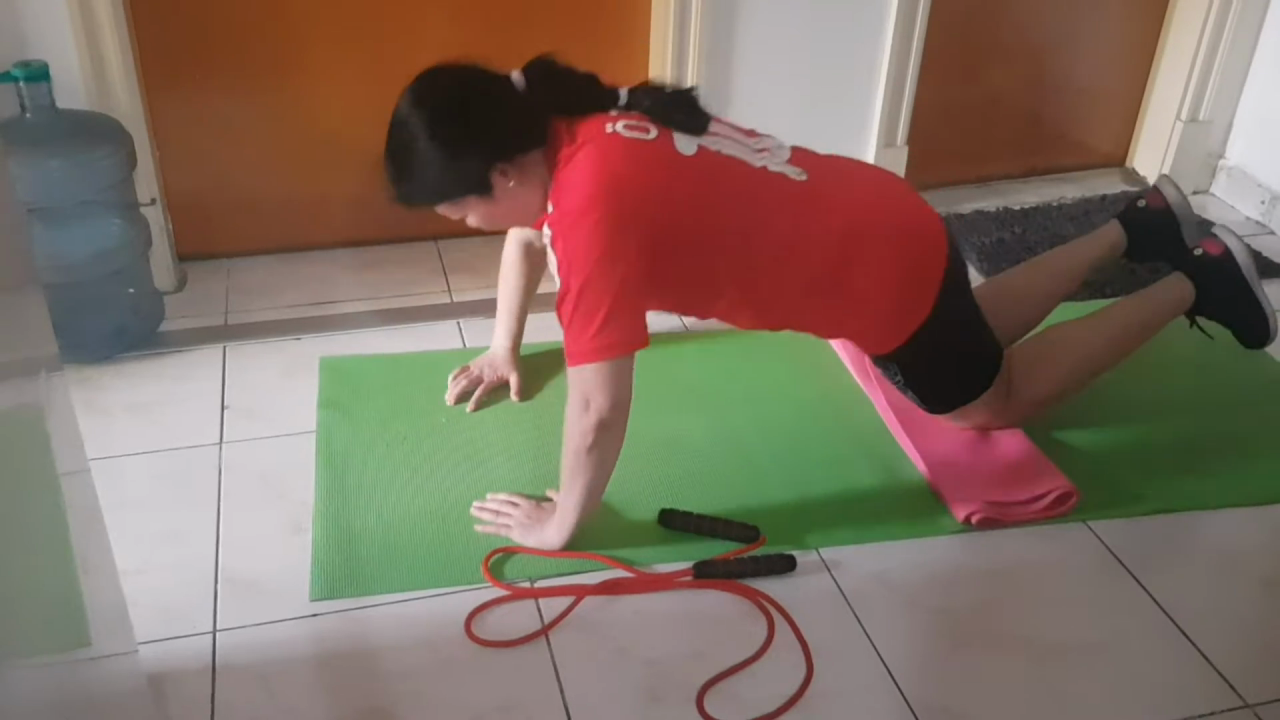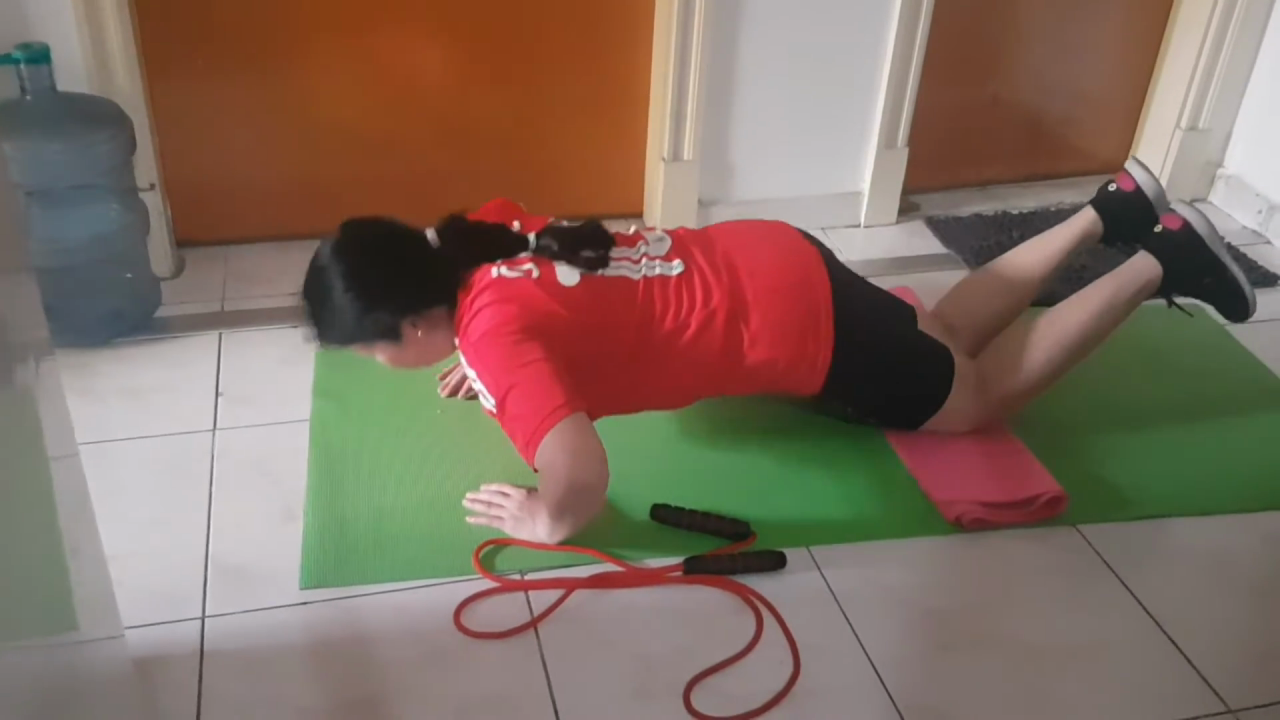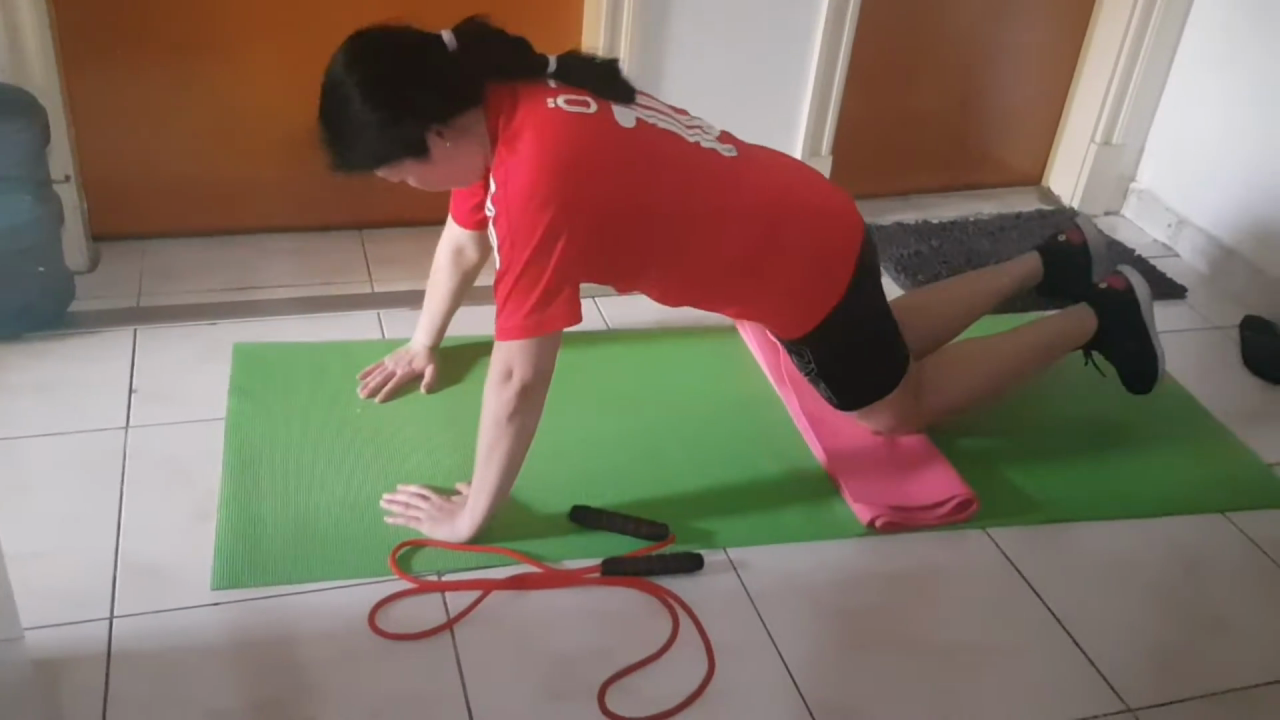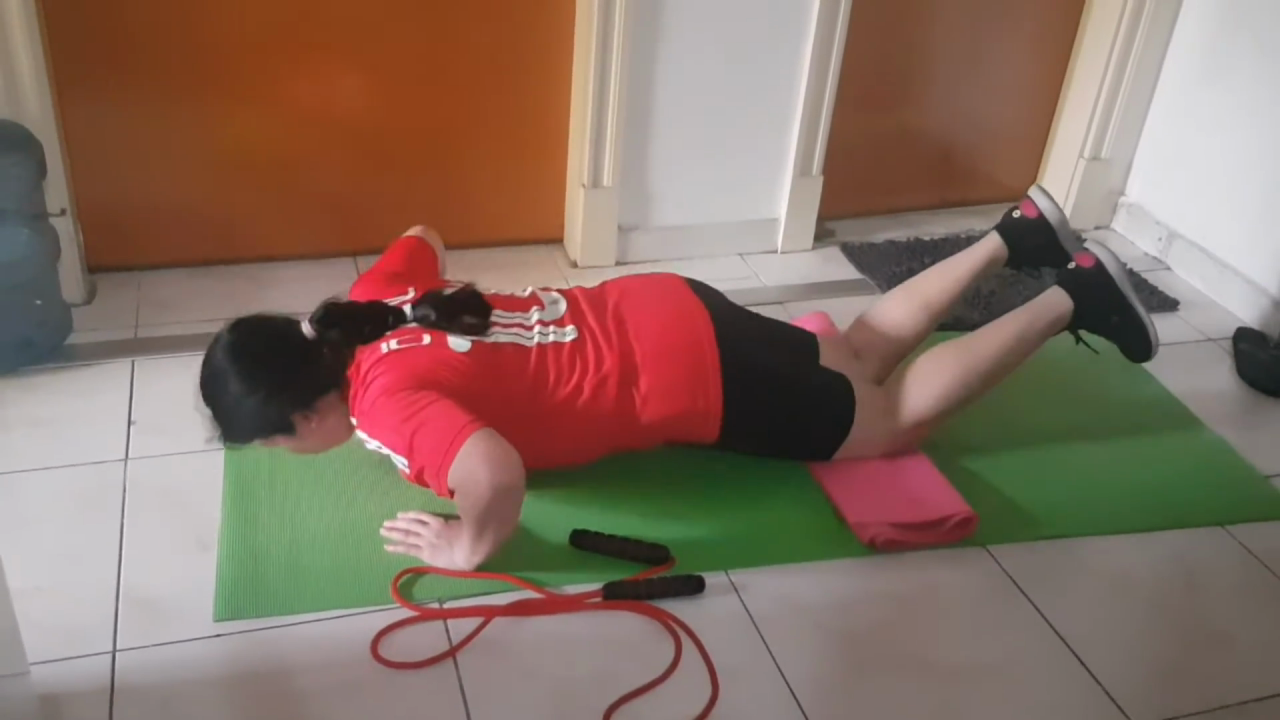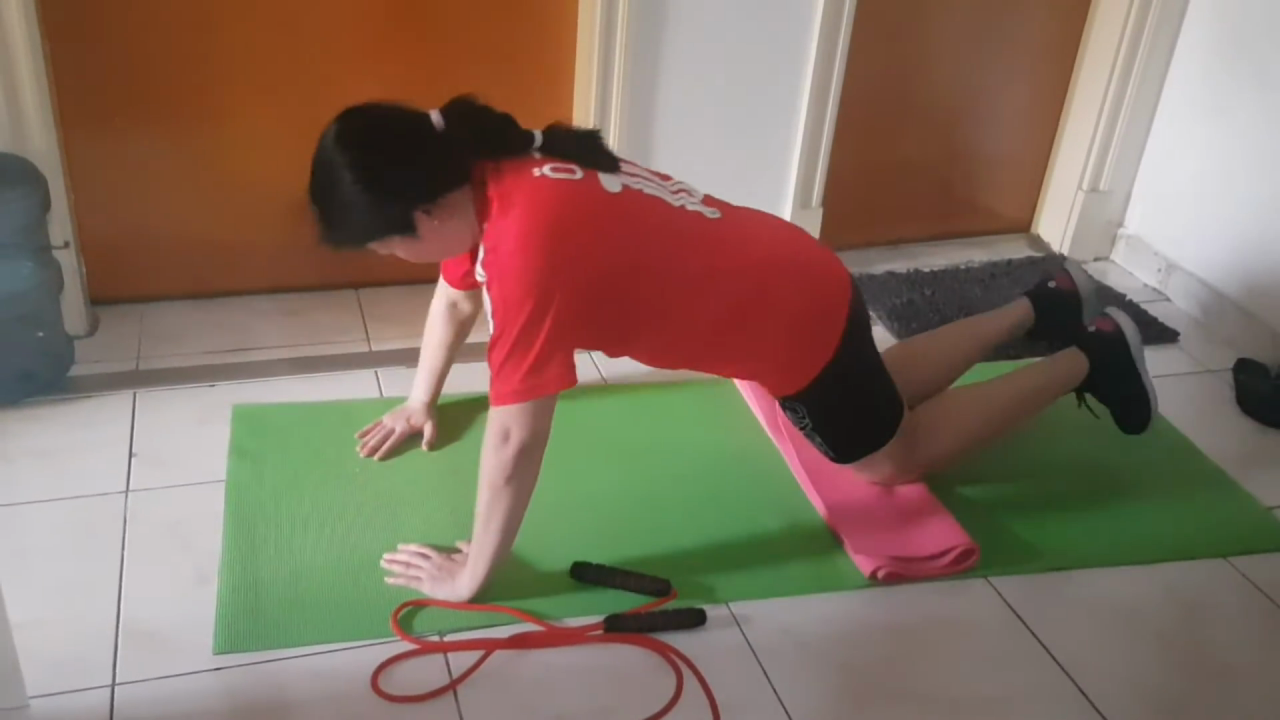
dt=1s
person 1, frame 1
left shoulder: (592, 204)
right shoulder: (556, 130)
left elbow: (600, 409)
right elbow: (534, 229)
left wrist: (560, 523)
right wrist: (504, 349)
left hip: (888, 269)
right hip: (864, 216)
left knee: (998, 397)
right knee: (977, 335)
left ankle: (1189, 282)
right ankle: (1136, 226)
person 1, frame 2
left shoulder: (494, 331)
right shoulder: (473, 248)
left elbow: (581, 474)
left wrist: (546, 522)
left hip: (792, 318)
right hip: (770, 264)
left knee: (980, 394)
right knee: (947, 337)
left ankle: (1158, 261)
right ankle: (1111, 211)
person 1, frame 3
left shoulder: (539, 170)
right shoulder: (494, 102)
left elbow: (519, 379)
right elbow: (464, 235)
left wrist: (472, 512)
right wrist: (423, 345)
left hip: (807, 258)
right hip: (785, 216)
left knee: (903, 405)
right knee: (887, 345)
left ankle: (1092, 315)
right ankle: (1051, 261)
person 1, frame 4
left shoulder: (385, 402)
right shoulder: (362, 321)
left elbow: (497, 475)
right elbow: (423, 240)
left wrist: (468, 546)
left hip: (685, 374)
right hip: (659, 313)
left knee: (886, 420)
right knee: (858, 361)
left ankle: (1069, 300)
right ankle: (1014, 236)
person 1, frame 5
left shoulder: (527, 236)
right shoulder: (487, 179)
left elbow: (517, 436)
right elbow: (457, 292)
left wrist: (472, 572)
right wrist: (418, 403)
left hip: (799, 316)
right hip: (780, 277)
left knee: (898, 455)
right knee: (881, 397)
left ankle: (1082, 360)
right ankle: (1043, 307)
